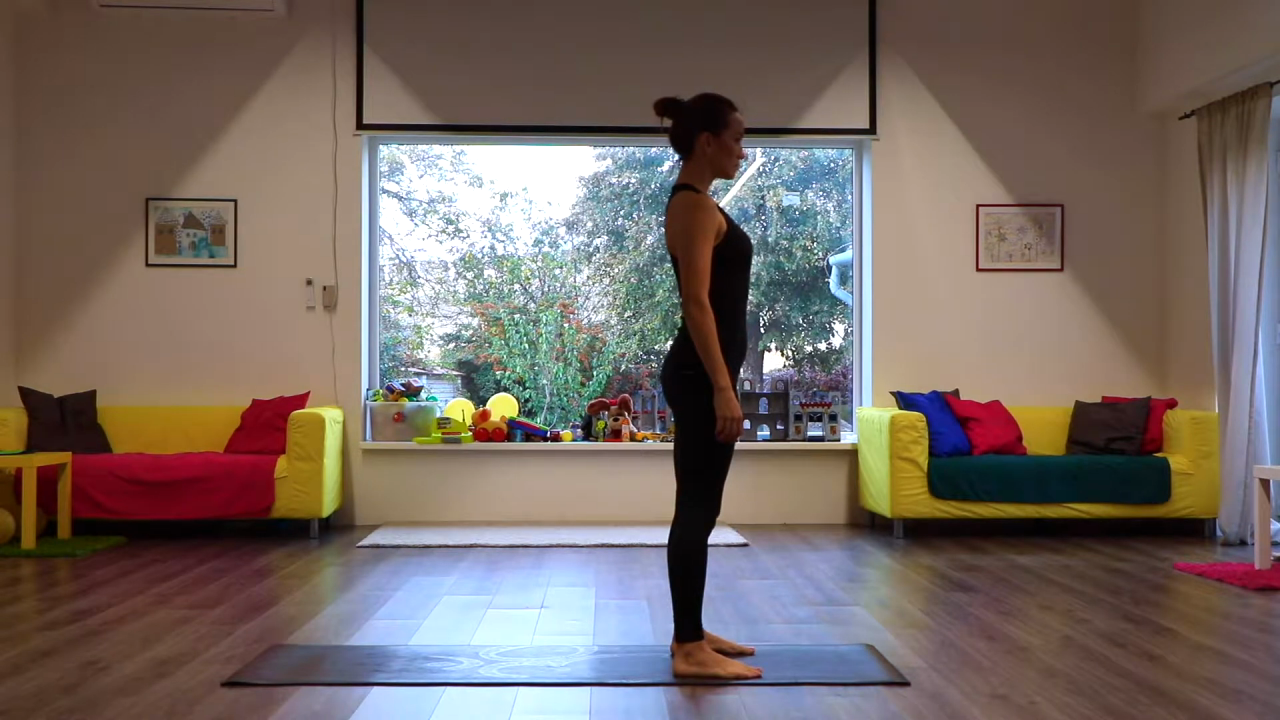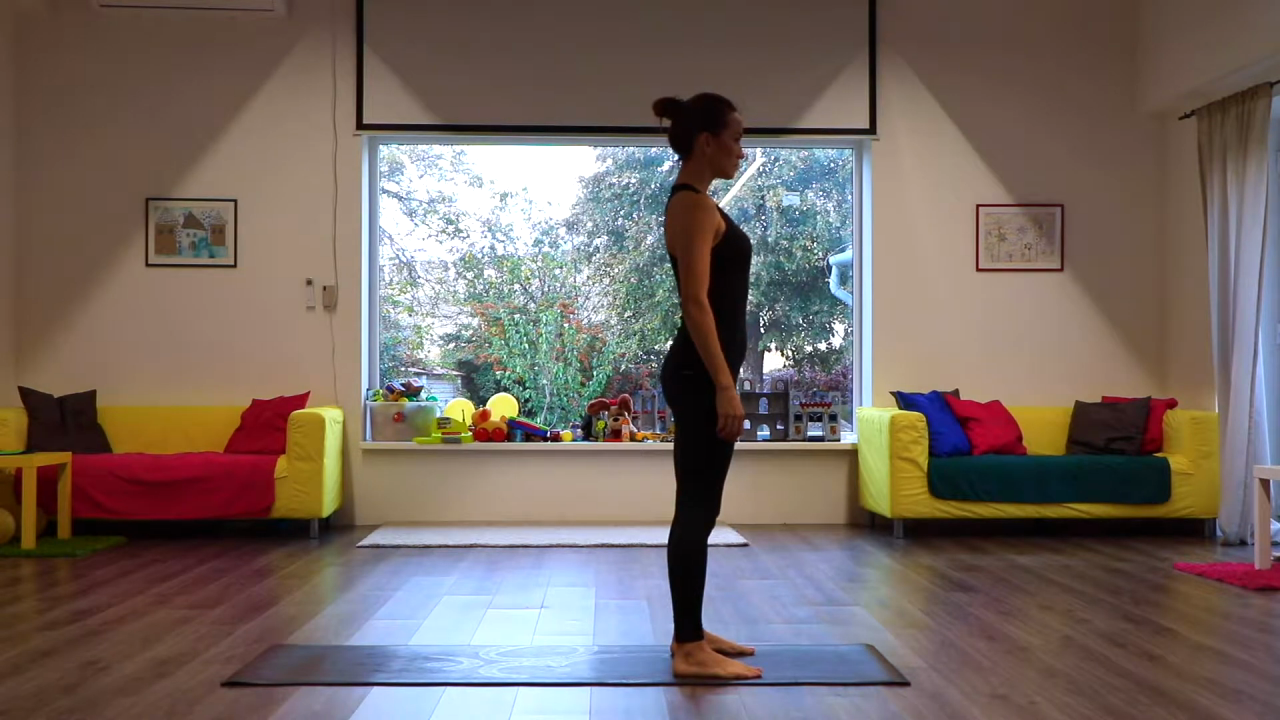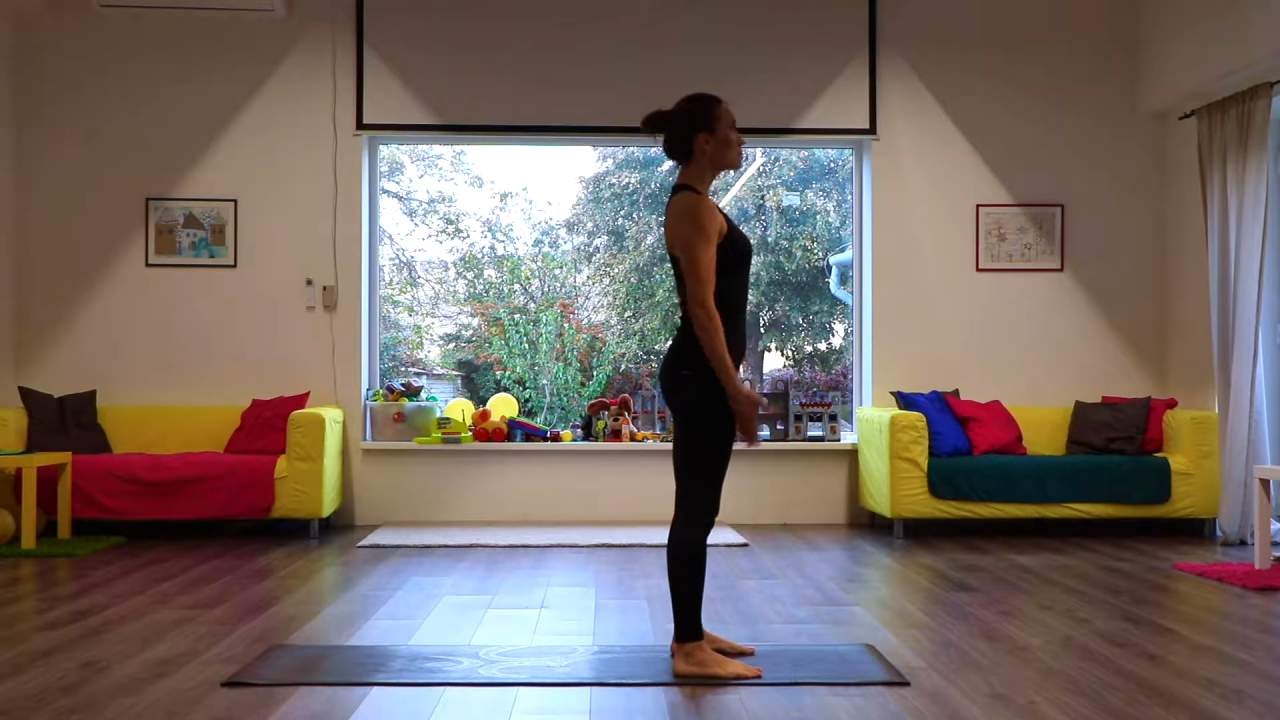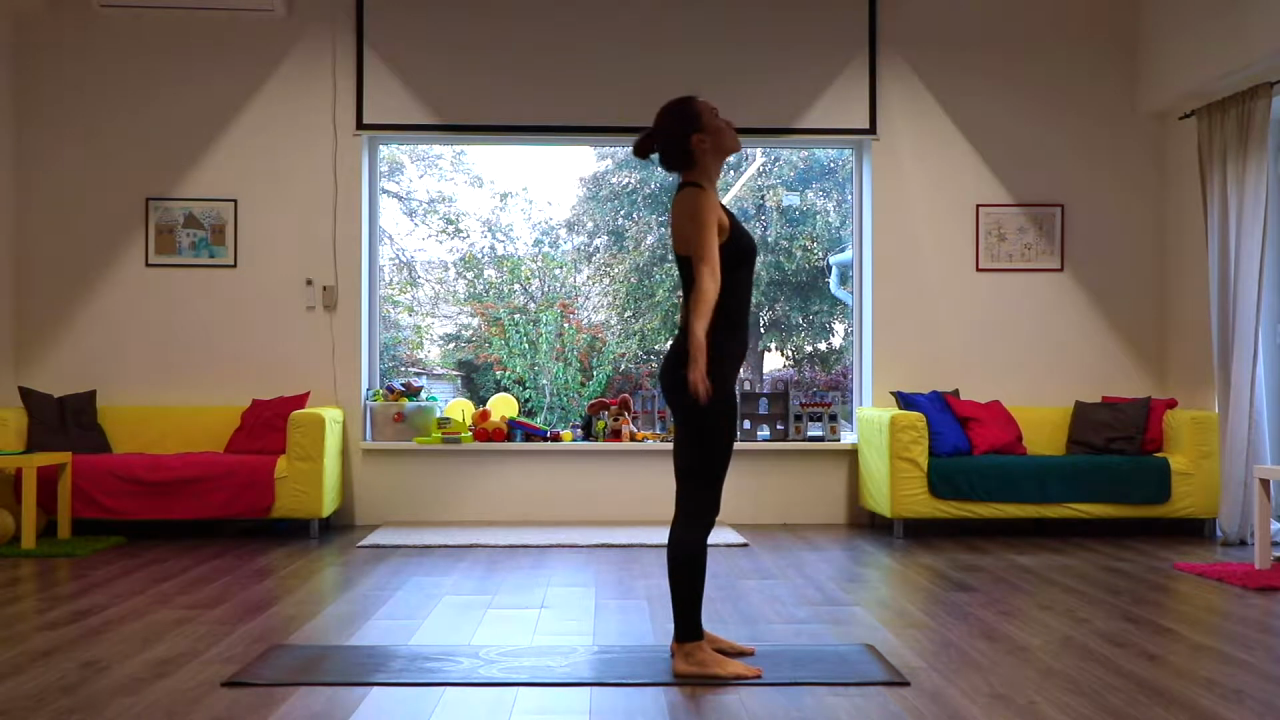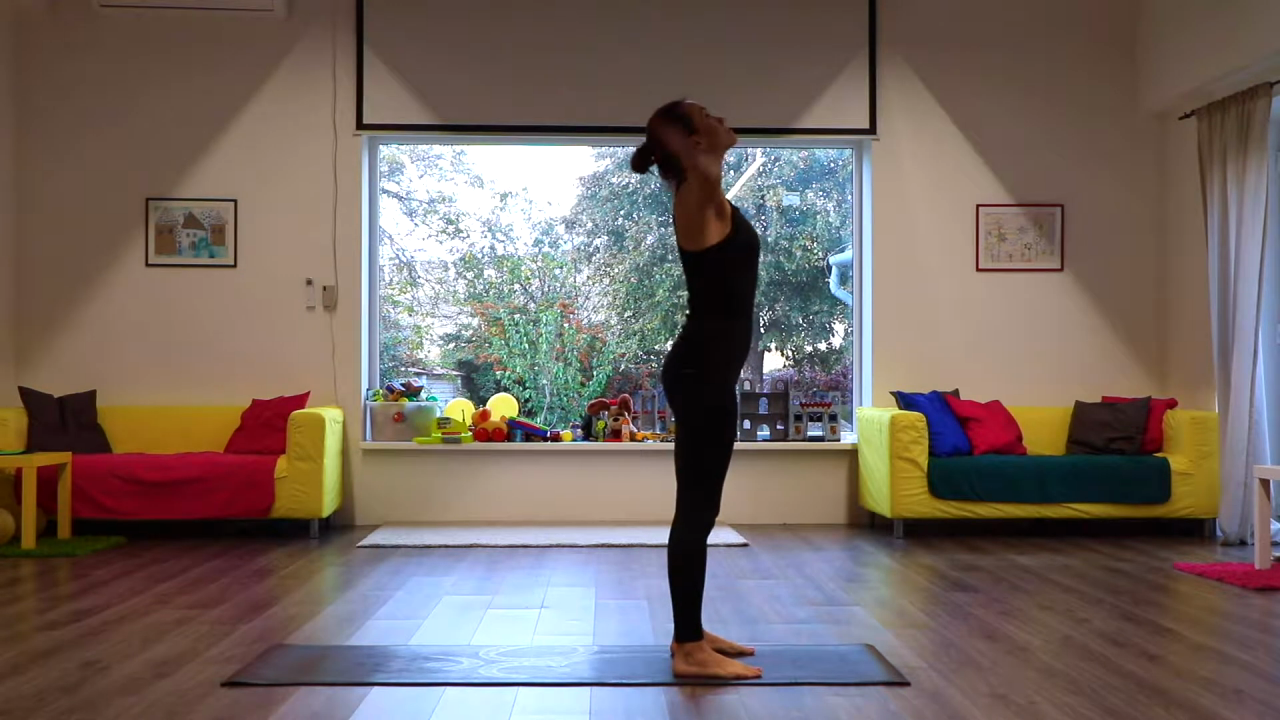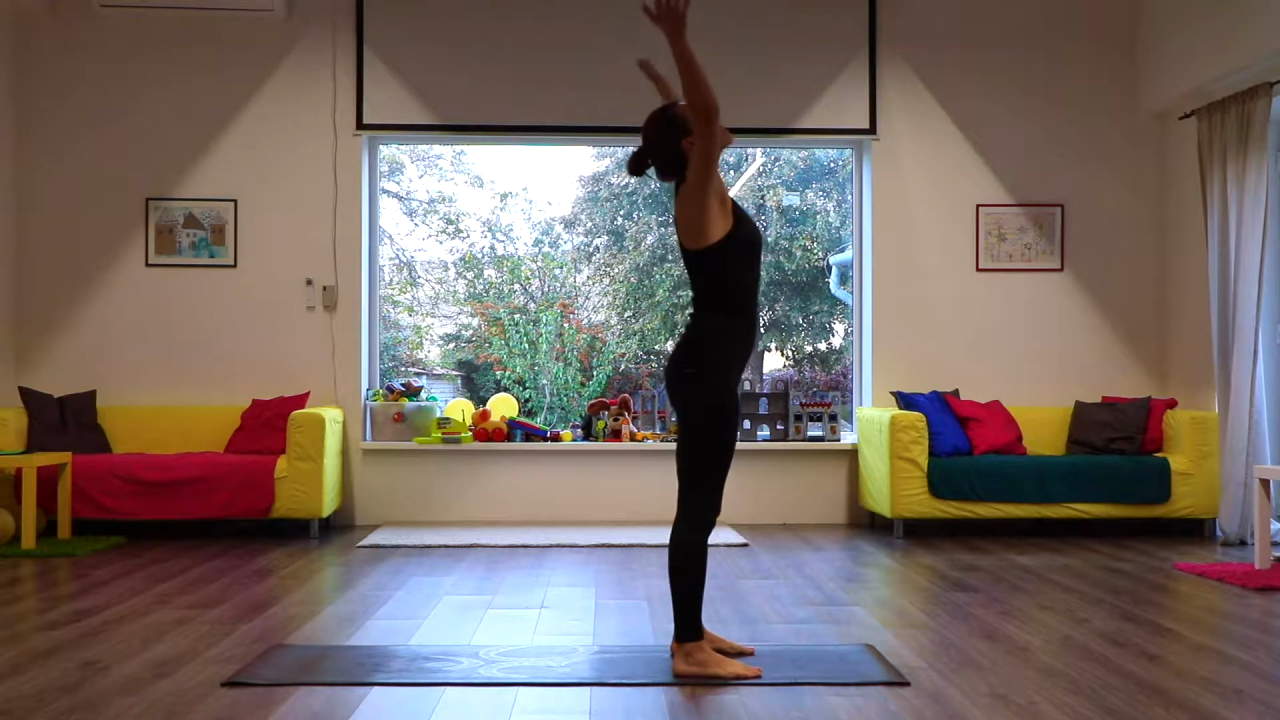
dt=0.3s
person 1, frame 1
left shoulder: (695, 202)
right shoulder: (694, 205)
right elbow: (697, 304)
right wrist: (722, 388)
left hip: (703, 371)
right hip: (701, 375)
left knee: (699, 508)
right knee: (697, 510)
left ankle: (691, 634)
right ankle: (689, 649)
person 1, frame 2
left shoulder: (695, 202)
right shoulder: (693, 204)
right elbow: (697, 305)
right wrist: (725, 387)
left hip: (705, 373)
right hip: (701, 375)
left knee: (699, 508)
right knee: (697, 510)
left ankle: (691, 634)
right ankle: (690, 649)
person 1, frame 3
left shoulder: (696, 202)
right shoulder: (695, 205)
right elbow: (701, 306)
left wrist: (731, 382)
right wrist: (734, 385)
left hip: (704, 372)
right hip: (702, 376)
left knee: (698, 507)
right knee: (696, 510)
left ankle: (690, 634)
right ankle: (688, 649)
person 1, frame 4
left shoulder: (701, 198)
right shoulder: (698, 200)
right elbow: (709, 276)
right wrist: (699, 349)
left hip: (709, 367)
right hip: (705, 370)
left knee: (699, 508)
right knee: (696, 510)
left ankle: (692, 633)
right ankle: (689, 649)
person 1, frame 5
left shoulder: (705, 194)
right shoulder: (701, 195)
right elbow: (701, 174)
right wrist: (685, 149)
left hip: (706, 367)
right hip: (705, 369)
left knee: (698, 508)
right knee: (697, 510)
left ankle: (691, 633)
right ankle: (690, 650)
person 1, frame 6
left shoulder: (703, 190)
right shoulder: (700, 190)
left elbow: (693, 116)
right elbow: (706, 111)
left wrist: (657, 79)
left hip: (707, 367)
right hip: (707, 369)
left knee: (699, 507)
right knee: (698, 508)
left ankle: (691, 631)
right ankle: (690, 649)
